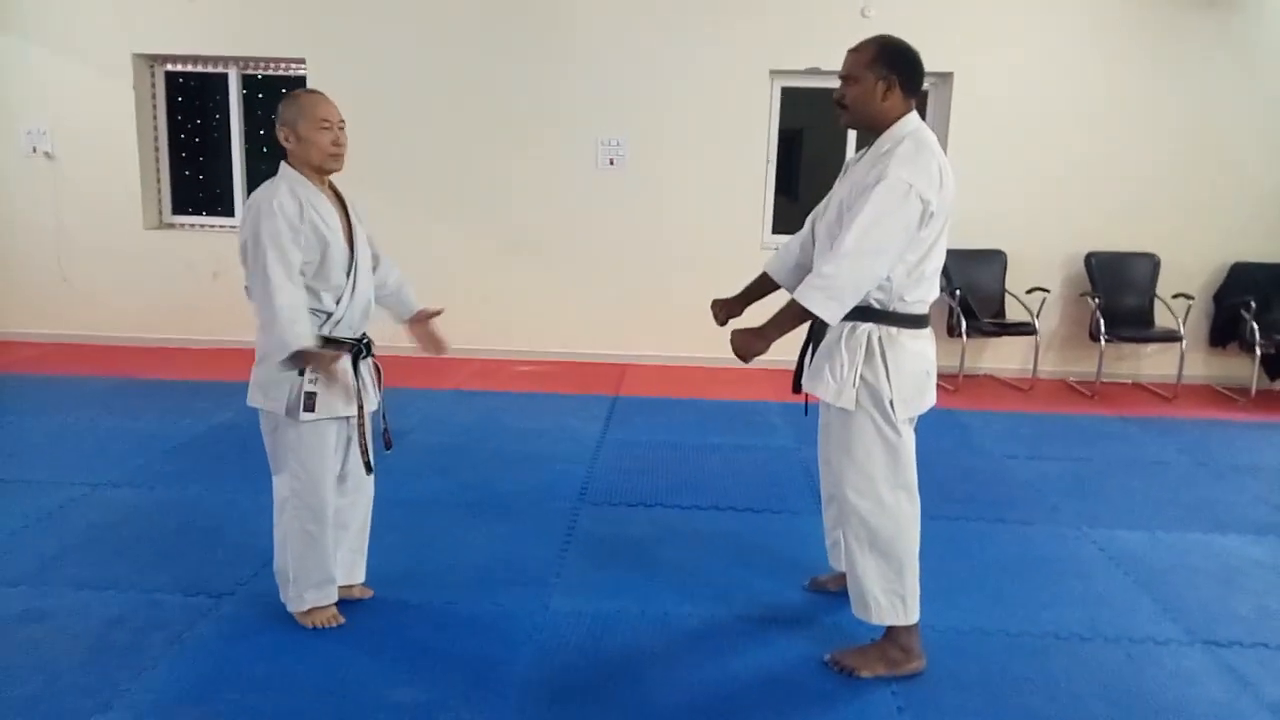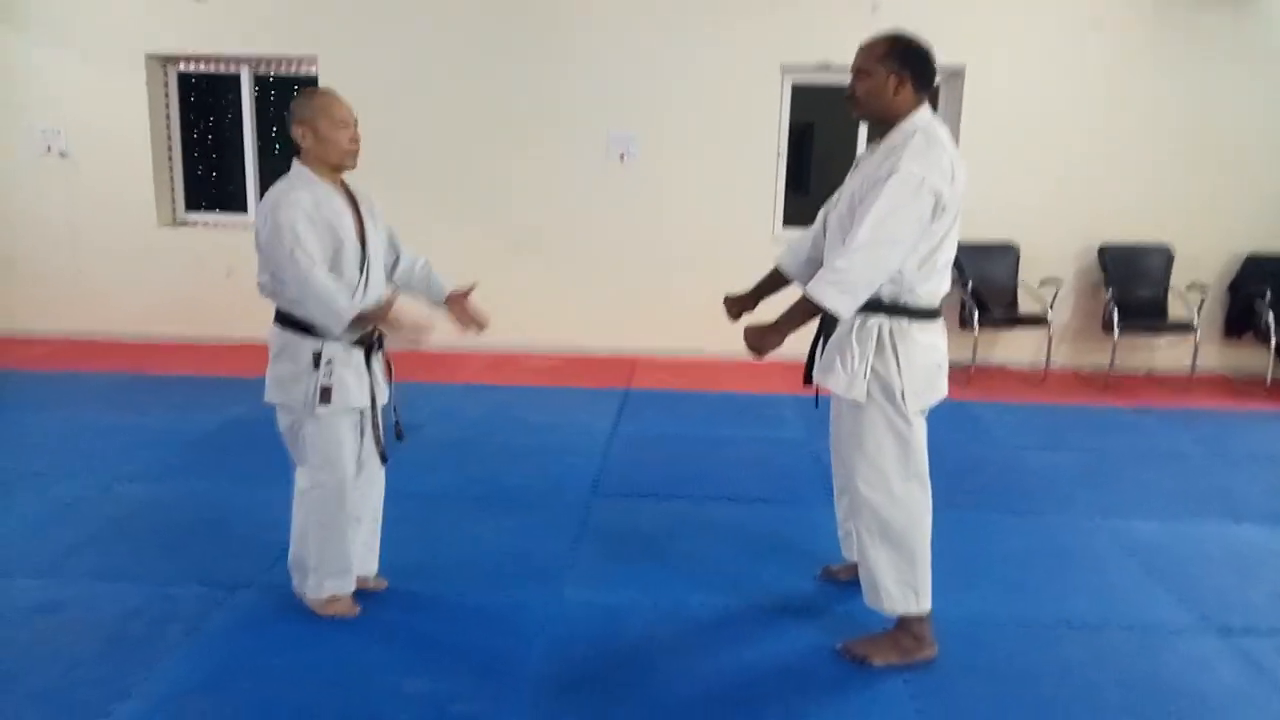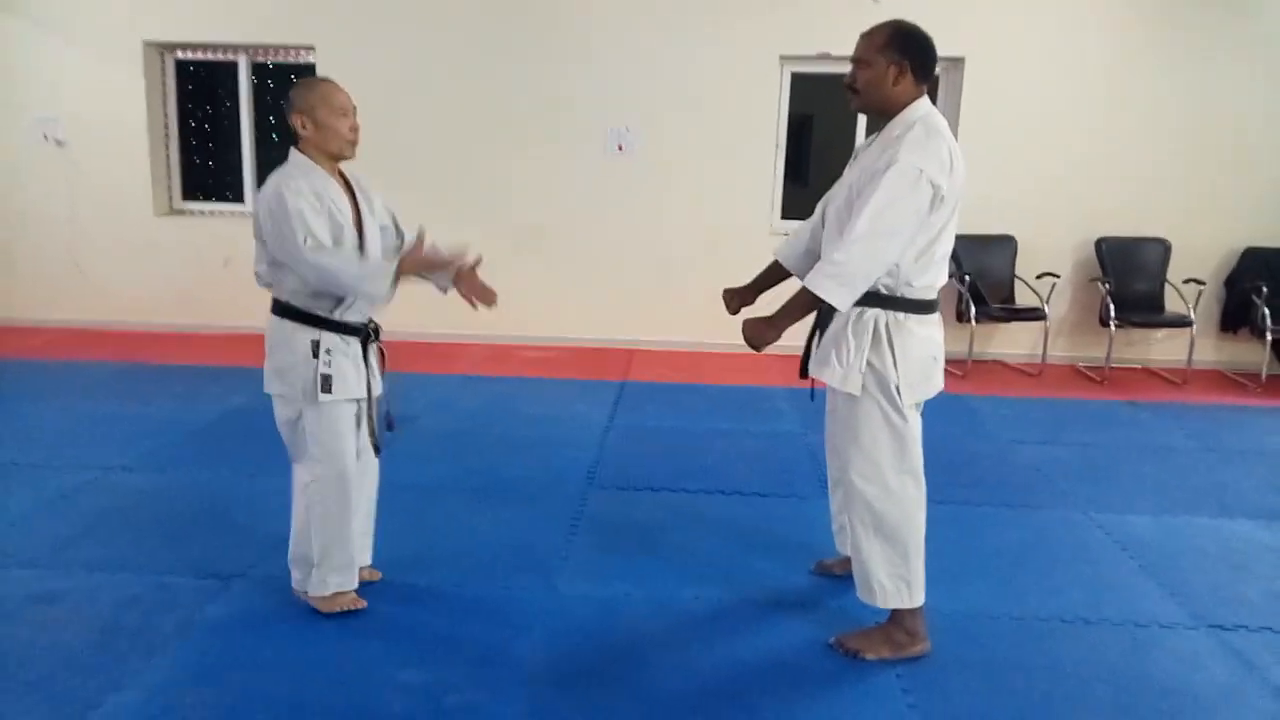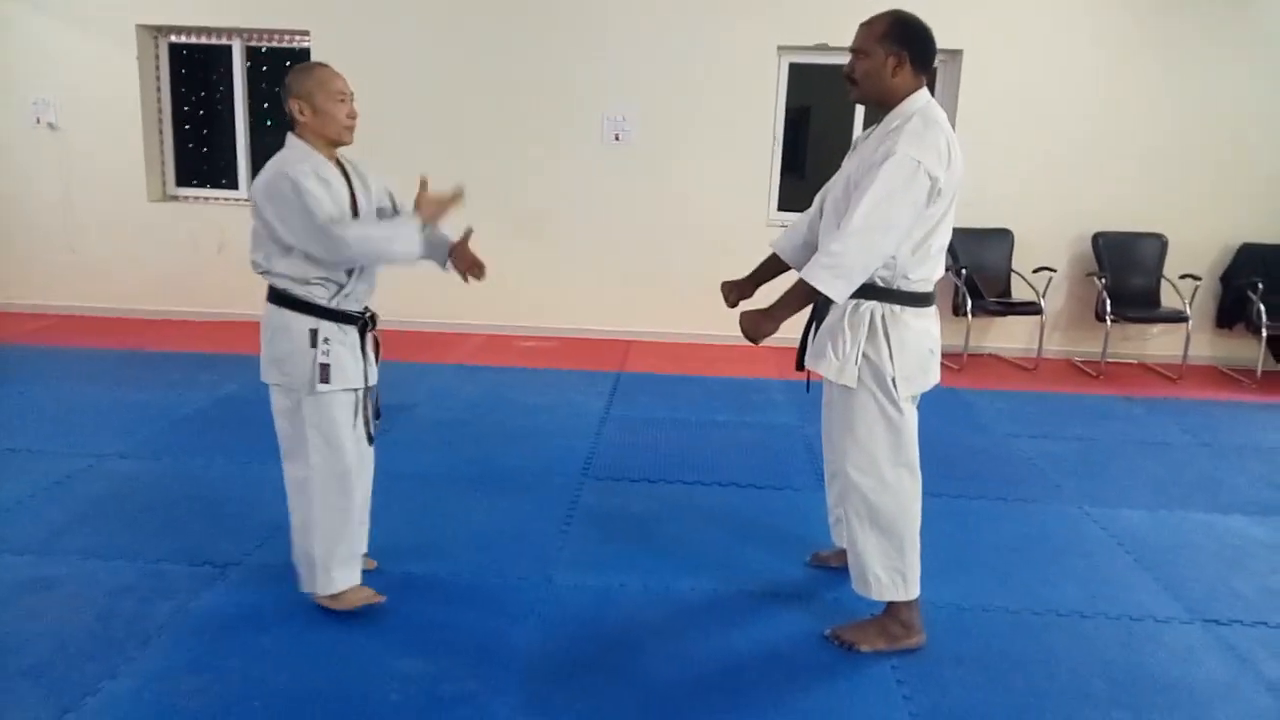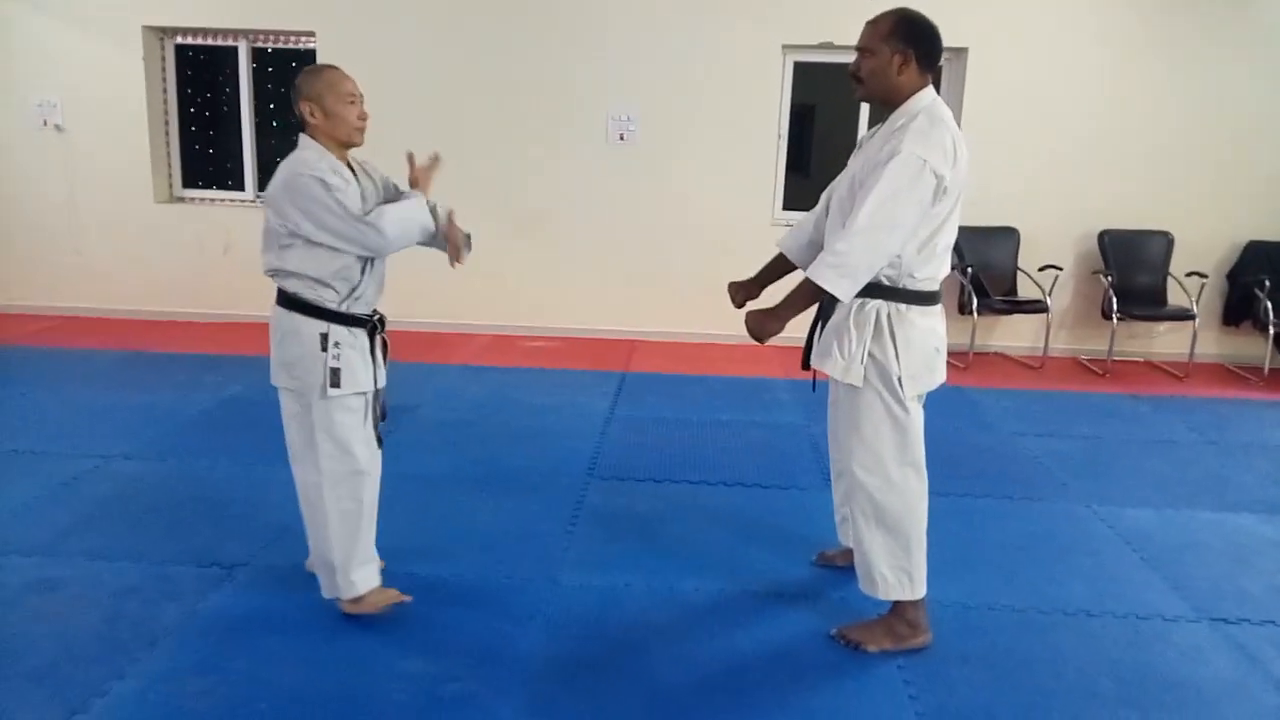
dt=0.1s
person 1, frame 1
left shoulder: (910, 162)
right shoulder: (876, 156)
left elbow: (850, 266)
right elbow: (811, 242)
left wrist: (765, 334)
right wrist: (740, 300)
left hip: (878, 349)
right hip: (855, 343)
left knee: (875, 485)
right knee: (847, 473)
left ankle: (901, 640)
right ankle: (854, 569)
person 1, frame 2
left shoulder: (921, 156)
right shoulder: (888, 151)
left elbow: (863, 260)
right elbow: (823, 237)
left wrist: (779, 329)
right wrist: (753, 295)
left hip: (890, 341)
right hip: (866, 334)
left knee: (888, 477)
right knee: (860, 465)
left ankle: (913, 629)
right ankle: (867, 560)
person 1, frame 3
left shoulder: (920, 148)
right shoulder: (887, 142)
left elbow: (861, 253)
right elbow: (821, 229)
left wrist: (777, 323)
right wrist: (753, 289)
left hip: (886, 334)
right hip: (863, 327)
left knee: (882, 469)
right knee: (854, 458)
left ankle: (907, 623)
right ankle: (861, 554)
person 1, frame 4
left shoulder: (918, 140)
right shoulder: (885, 134)
left elbow: (857, 244)
right elbow: (820, 221)
left wrist: (774, 315)
right wrist: (751, 281)
left hip: (883, 327)
right hip: (859, 320)
left knee: (878, 463)
right knee: (850, 452)
left ankle: (902, 616)
right ankle: (856, 546)
person 1, frame 5
left shoulder: (923, 138)
right shoulder: (893, 132)
left elbow: (863, 243)
right elbow: (826, 219)
left wrist: (780, 314)
right wrist: (758, 282)
left hip: (889, 325)
right hip: (866, 318)
left knee: (884, 462)
right knee: (856, 451)
left ankle: (908, 616)
right ankle: (862, 546)
person 2, frame 1
left shoulder: (339, 200)
right shoulder: (274, 204)
left elbow: (372, 267)
right elbow: (276, 288)
left wrist: (412, 314)
right wrist: (309, 354)
left hip: (352, 359)
right hip: (306, 367)
left knee: (354, 477)
right knee: (307, 485)
left ankle: (342, 574)
right ankle: (307, 593)
person 2, frame 2
left shoulder: (354, 199)
right shoulder: (288, 201)
left elbow: (391, 258)
right elbow: (304, 280)
left wrist: (444, 295)
right wrist: (366, 314)
left hip: (359, 356)
right hip: (314, 358)
left knee: (363, 469)
right knee: (327, 475)
left ankle: (352, 566)
right ankle: (320, 584)
person 2, frame 3
left shoulder: (353, 187)
right shoulder: (287, 189)
left elbow: (394, 241)
right elbow: (320, 263)
left wrist: (452, 273)
right wrist: (401, 270)
left hip: (352, 345)
right hip: (309, 347)
left knee: (359, 460)
right knee: (328, 467)
left ankle: (347, 558)
right ankle: (321, 580)
person 2, frame 4
left shoulder: (345, 171)
right shoulder: (288, 176)
left elbow: (384, 224)
right elbow: (346, 242)
left wrist: (450, 245)
right wrist: (421, 219)
left hip: (346, 332)
right hip: (307, 337)
left knee: (353, 451)
right knee: (324, 459)
left ankle: (339, 549)
right ankle: (330, 580)
person 2, frame 5
left shoulder: (357, 172)
right shoulder: (304, 178)
left elbow: (393, 210)
right elbow: (375, 230)
left wrist: (447, 227)
right wrist: (423, 198)
left hip: (355, 334)
right hip: (316, 338)
left knee: (360, 453)
right knee: (336, 462)
left ankle: (339, 552)
right ankle: (353, 583)
